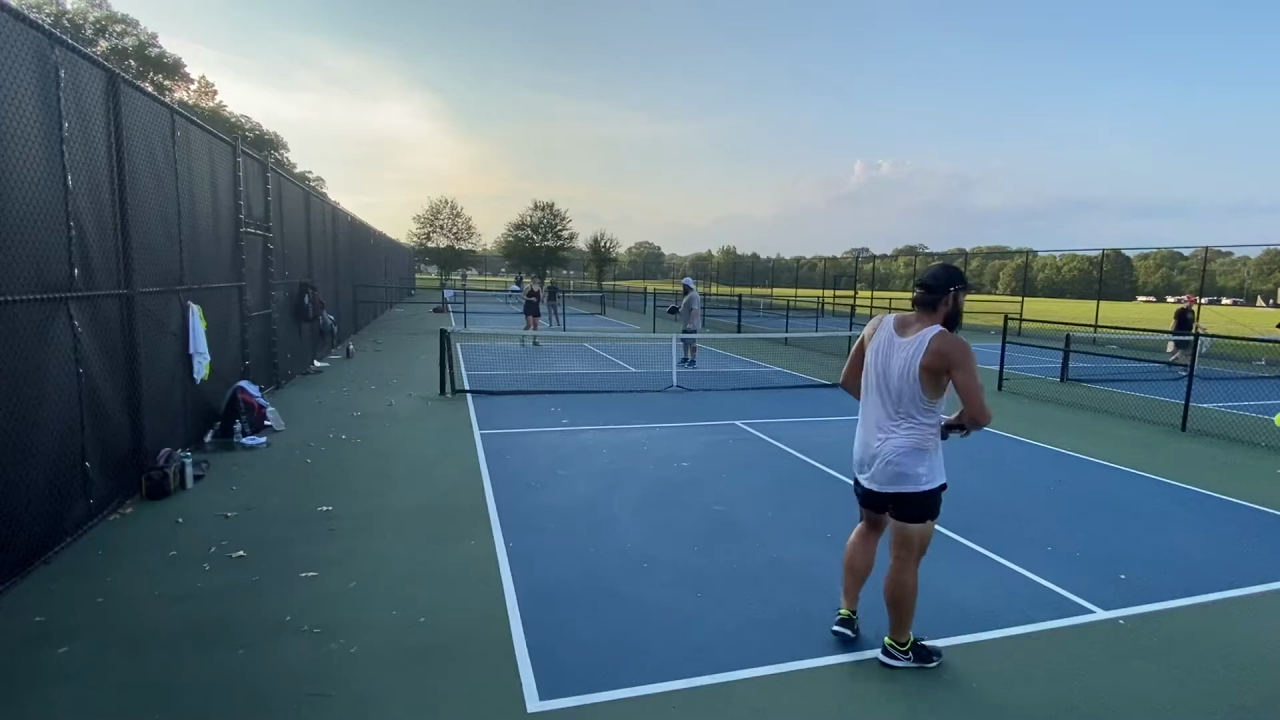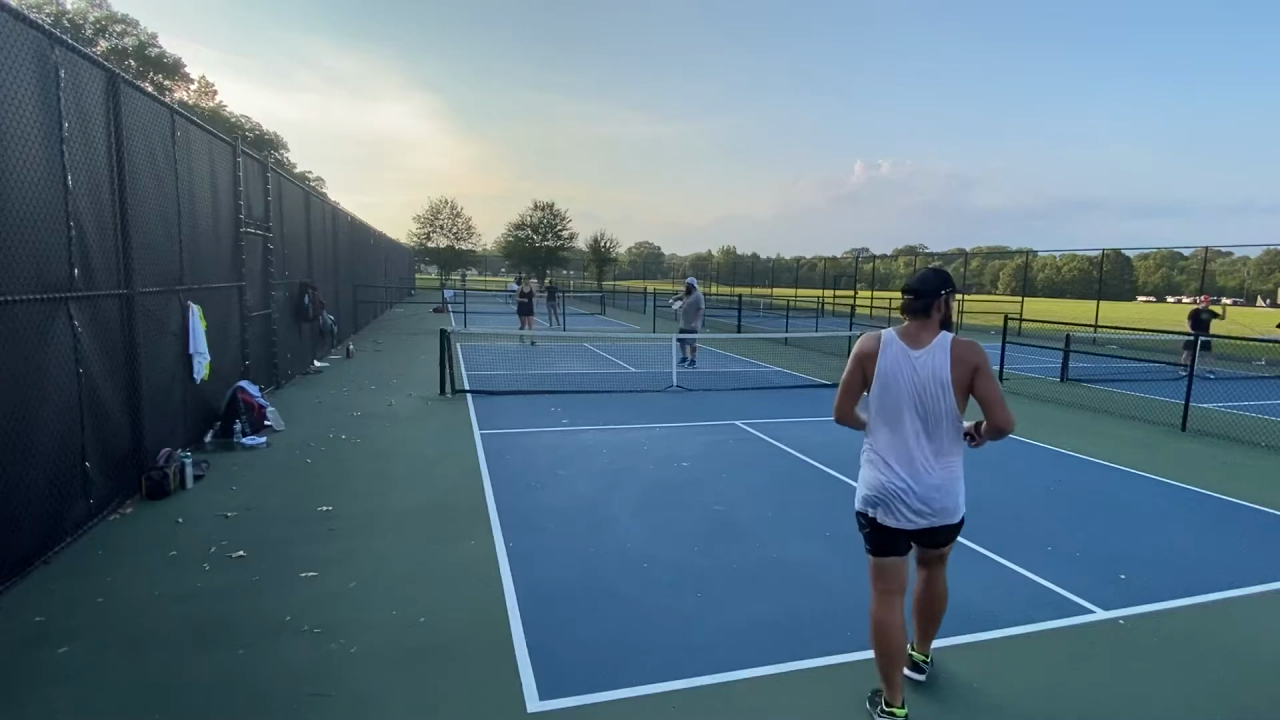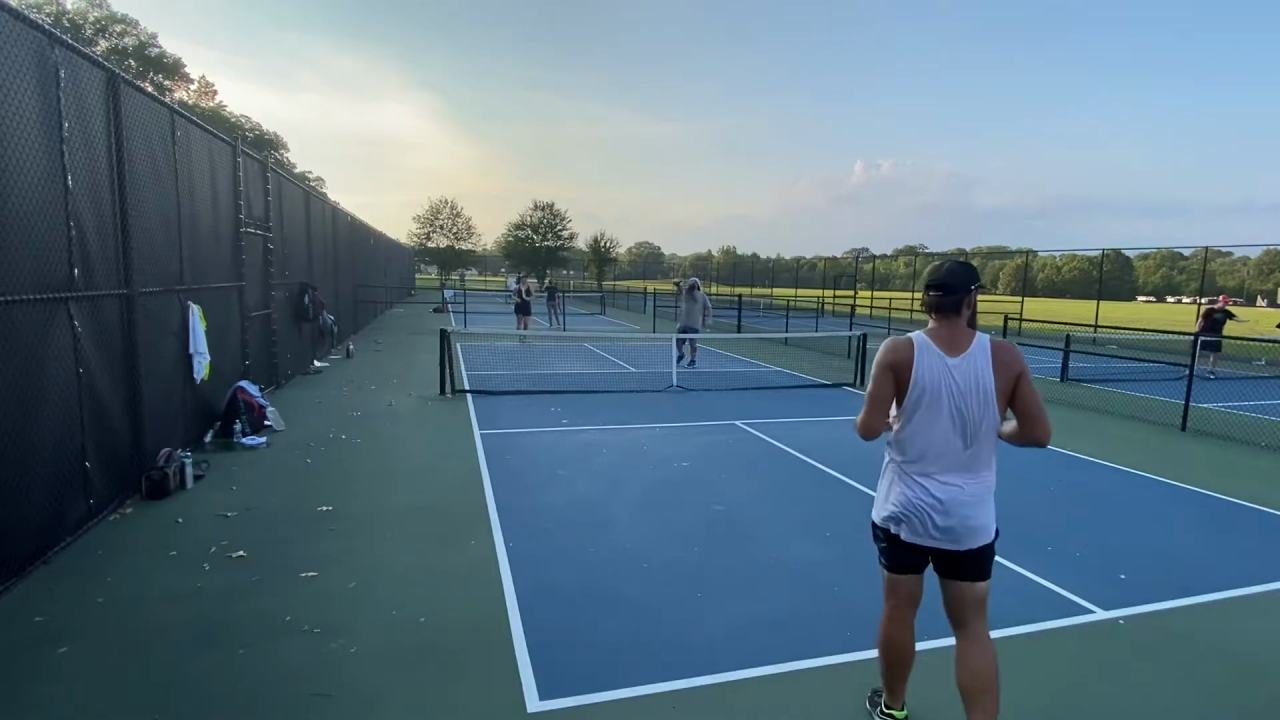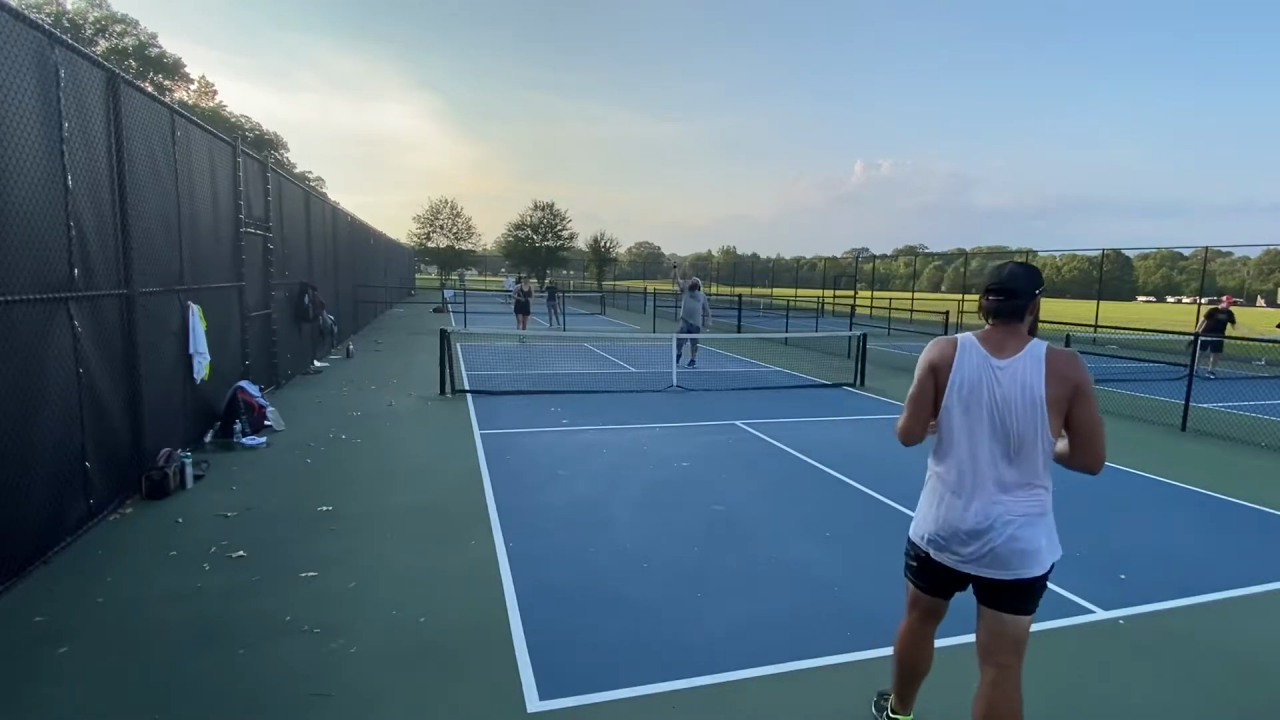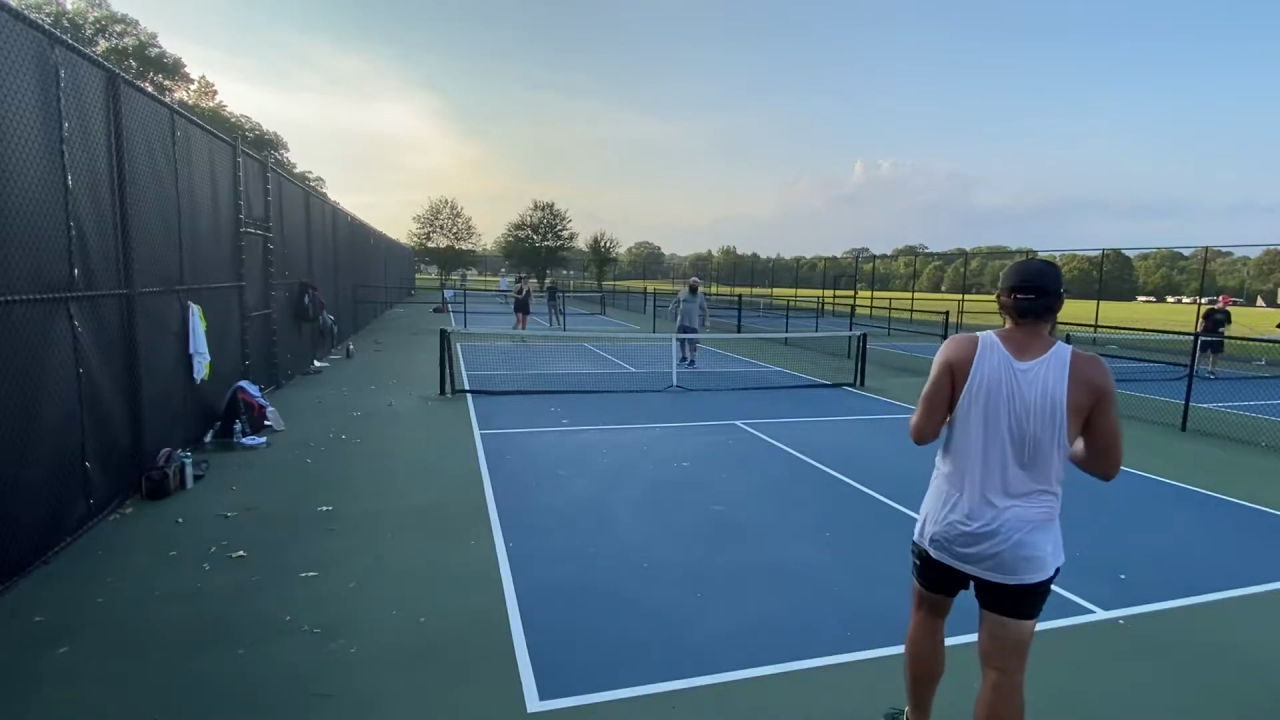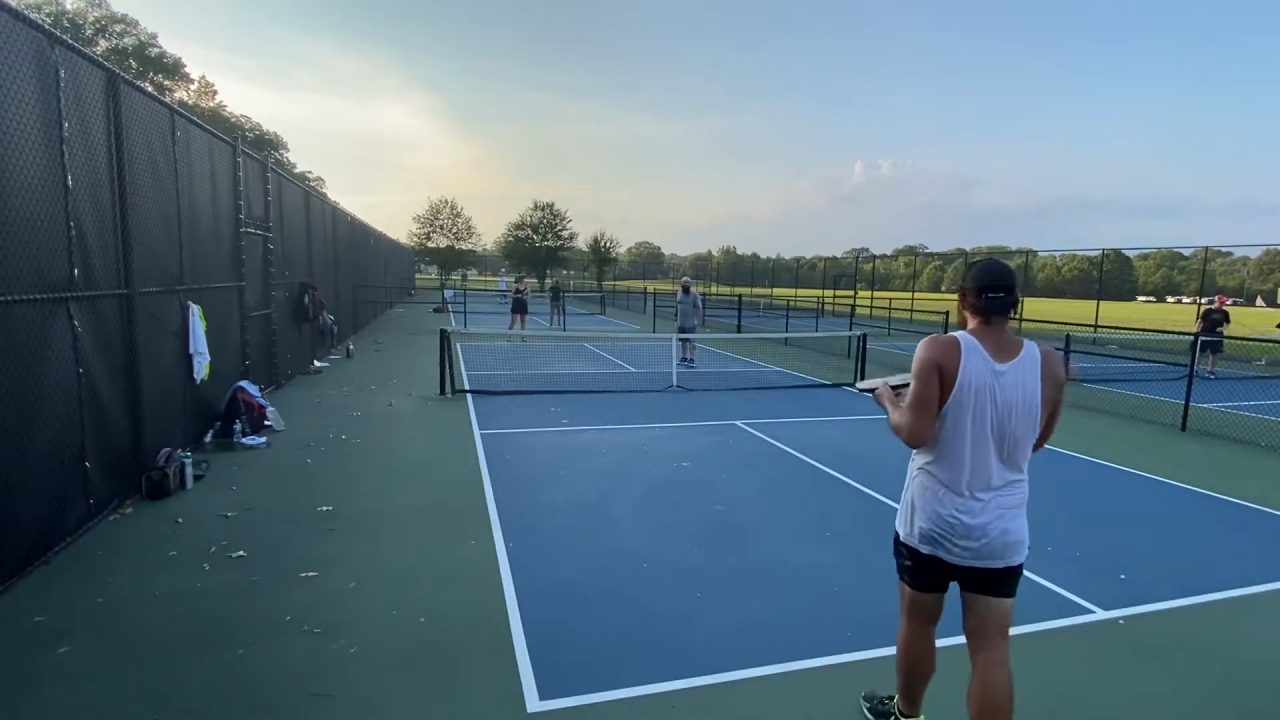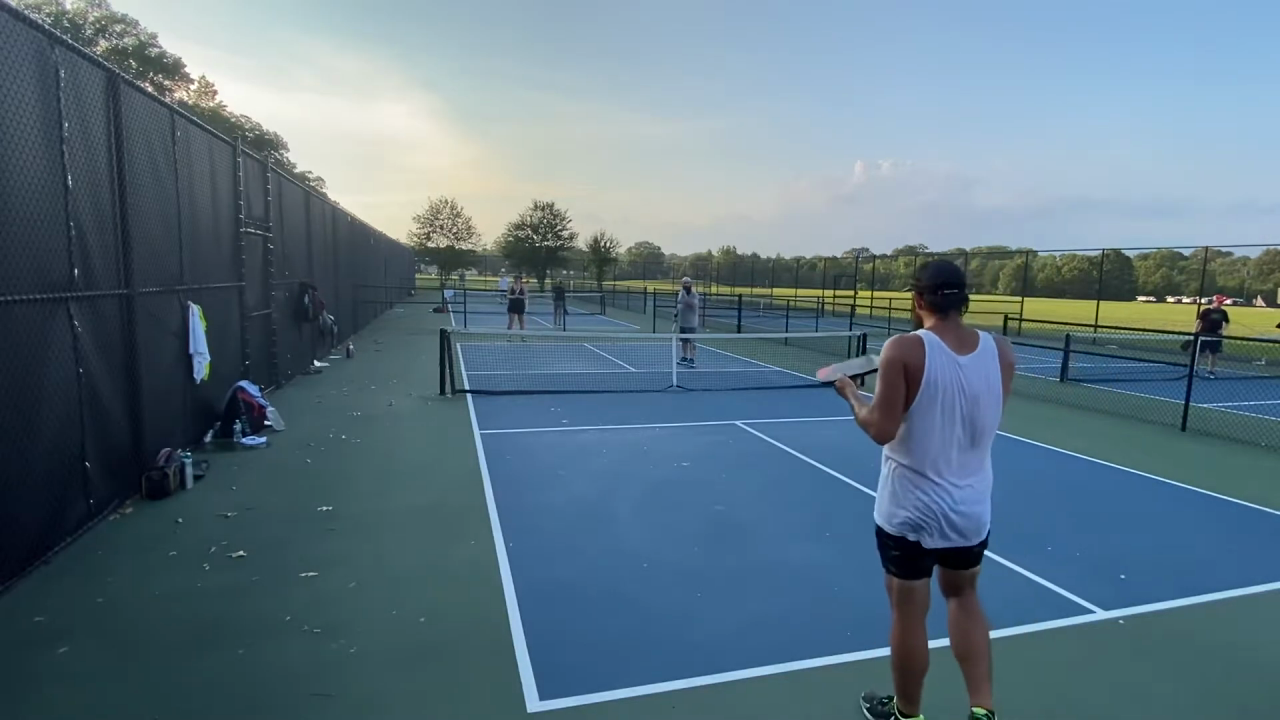
dt=0.4s
person 1, frame 1
left shoulder: (877, 326)
right shoulder: (950, 347)
left elbow: (848, 382)
right elbow: (979, 415)
right wrist: (959, 420)
left hip: (868, 454)
right hip: (914, 465)
left knee: (869, 526)
right knee: (906, 556)
left ankle: (847, 612)
right ankle: (898, 644)
person 1, frame 2
left shoulder: (870, 346)
right shoulder: (967, 354)
left elbow: (842, 414)
right elbow: (1003, 423)
right wrist: (978, 432)
left hip: (881, 493)
right hip: (940, 497)
left knee: (886, 594)
right knee: (933, 570)
right ankle: (920, 655)
person 1, frame 3
left shoulder: (897, 352)
right shoulder: (1005, 357)
left elbow: (868, 428)
right elbow: (1038, 435)
left hip: (904, 509)
right hip: (971, 516)
left knee: (899, 610)
right knee: (972, 626)
person 1, frame 4
left shoulder: (942, 353)
right shoulder: (1066, 368)
left elbow: (908, 434)
right elbow: (1091, 460)
left hip: (943, 527)
right hip: (1019, 542)
left knee: (919, 620)
right knee: (1001, 667)
person 1, frame 5
left shoulder: (961, 350)
right shoulder: (1088, 373)
left elbow: (921, 432)
right elbow: (1106, 466)
left hip: (948, 527)
right hip: (1023, 547)
left knee: (926, 617)
right knee: (1003, 669)
person 1, frame 6
left shoulder: (939, 351)
right shoulder: (1049, 364)
left elbow: (914, 434)
right elbow: (1035, 439)
left wrist: (888, 400)
left hip: (930, 523)
right hip: (1000, 532)
left knee: (918, 625)
right knee: (990, 651)
person 1, frame 7
left shoulder: (903, 350)
right shoulder: (1001, 351)
left elbow: (882, 430)
left wrist: (851, 393)
left hip: (909, 511)
right hip: (971, 509)
left knee: (908, 615)
right knee: (964, 598)
